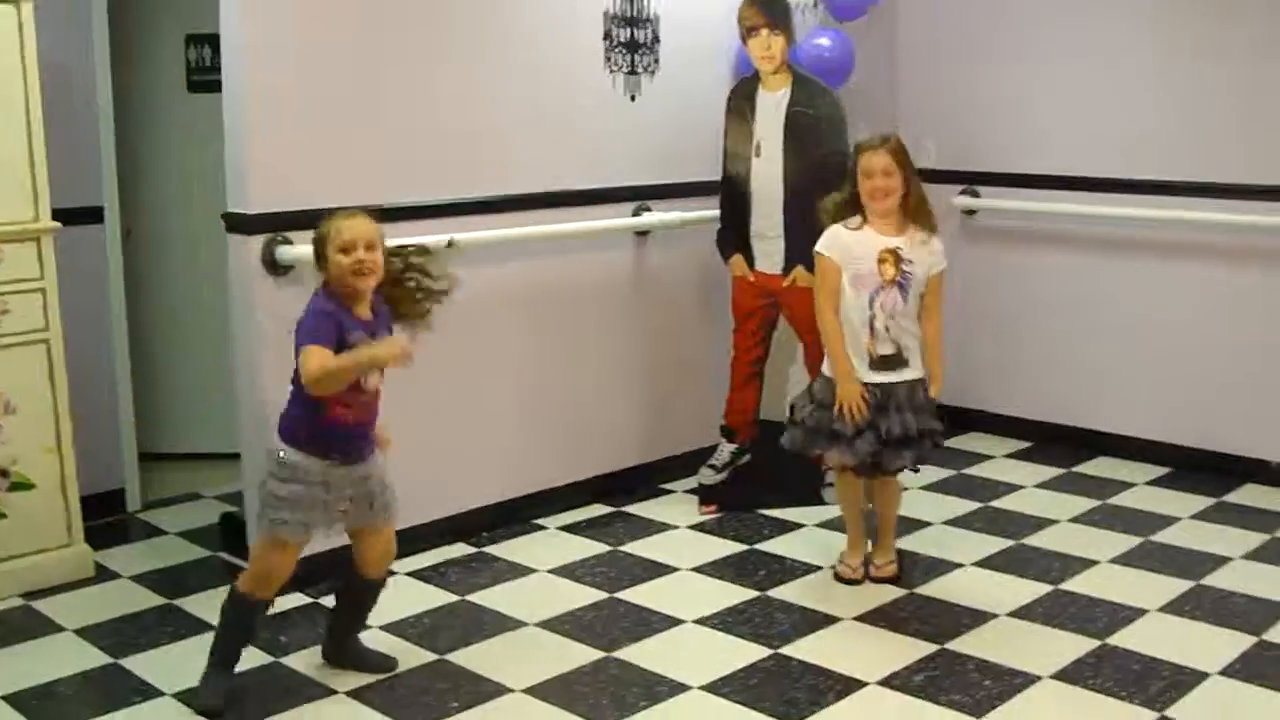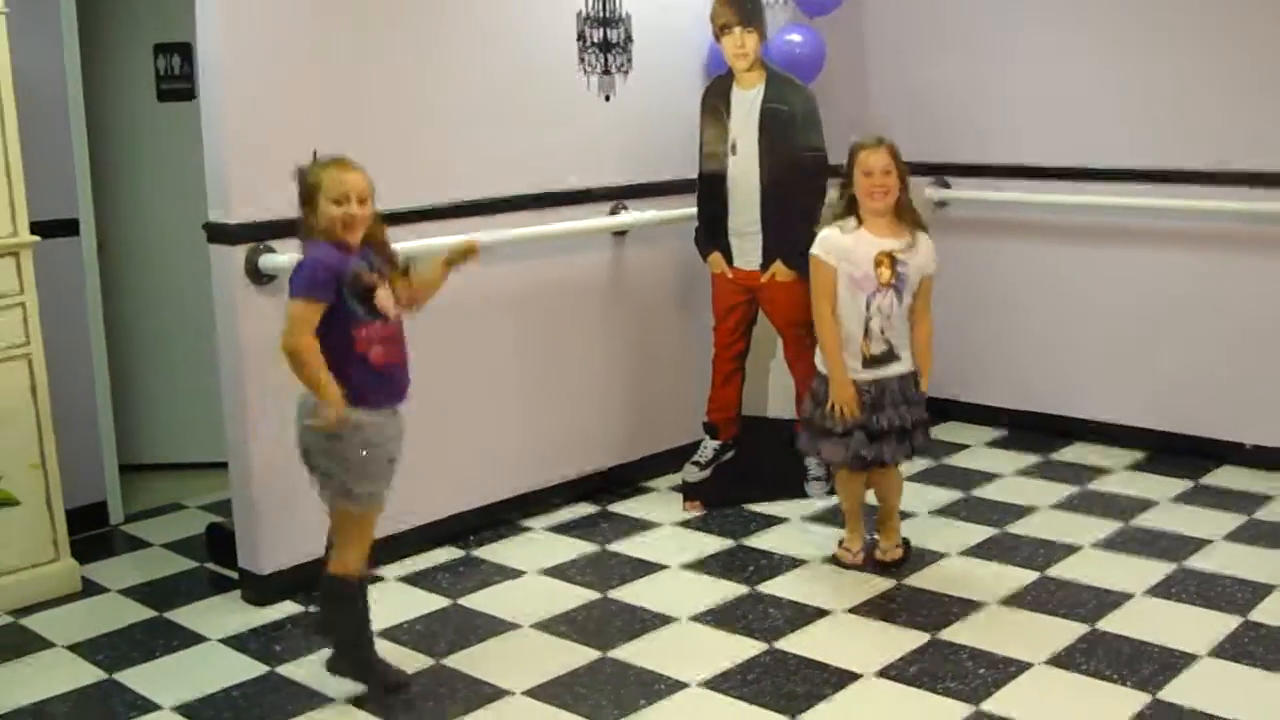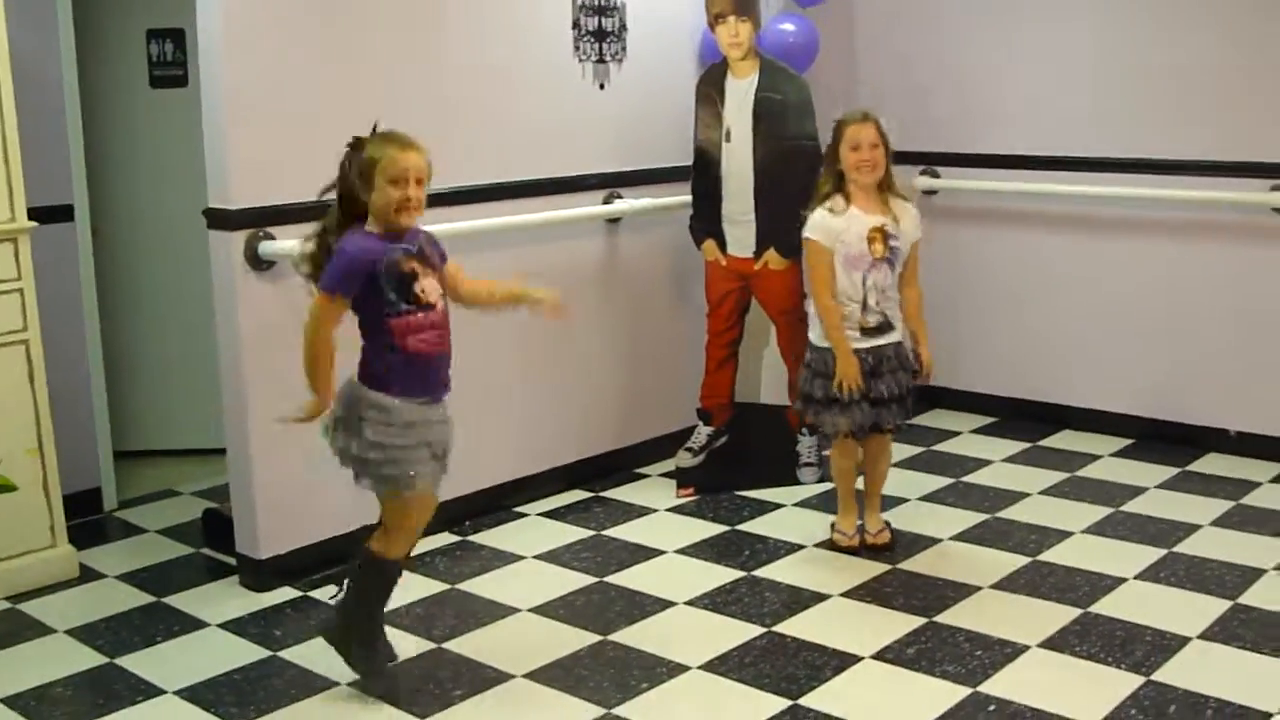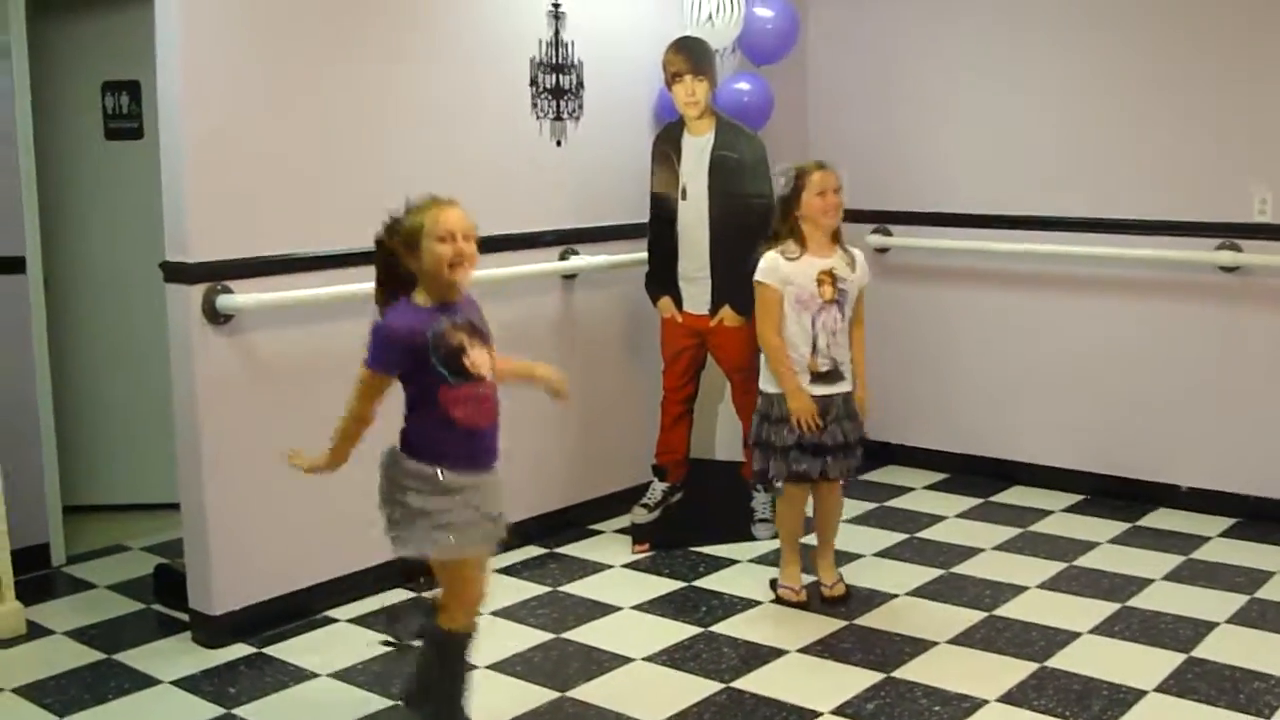
dt=0.5s
person 1, frame 1
left shoulder: (381, 311)
right shoulder: (323, 316)
right elbow: (316, 378)
left wrist: (372, 427)
right wrist: (371, 354)
left hip: (357, 462)
right hip: (307, 461)
left knee: (378, 553)
right knee: (269, 572)
left ankle: (342, 643)
right ankle: (218, 669)
person 1, frame 2
left shoulder: (368, 254)
right shoulder: (319, 264)
left elbow: (408, 293)
right elbow: (296, 339)
left wrist: (450, 260)
right wrist: (330, 399)
left hip: (377, 414)
right hip: (353, 419)
left knee: (354, 531)
right knee: (353, 538)
left ankle: (338, 622)
right ankle: (354, 652)
person 1, frame 3
left shoulder: (423, 243)
right shoulder: (356, 252)
left elbow: (466, 291)
right elbow: (319, 324)
left wrist: (525, 294)
right wrist: (323, 393)
left hip: (426, 403)
right hip: (387, 405)
left knee: (415, 514)
right knee: (407, 521)
left ankle: (360, 620)
right ankle: (354, 627)
person 1, frame 4
left shoulder: (466, 306)
right shoulder: (405, 322)
right elbow: (365, 398)
left wrist: (530, 371)
right wrist: (333, 457)
left hip: (474, 473)
right hip: (432, 476)
left knee: (462, 592)
right knee: (464, 595)
person 2, frame 1
left shoulder: (819, 101)
right shoulder: (740, 98)
left elbow: (837, 187)
right elbow: (730, 177)
left wrist: (817, 259)
right wrist: (730, 247)
left hip: (802, 262)
right hip: (750, 261)
left knee: (822, 360)
right knee: (746, 355)
right ankle: (736, 440)
person 2, frame 2
left shoulder: (794, 97)
right shoulder: (715, 96)
left elbow: (814, 181)
right elbow: (707, 174)
left wrist: (794, 255)
right wrist: (708, 245)
left hip: (779, 258)
right hip: (728, 258)
left knee: (802, 356)
right knee: (727, 352)
right ankle: (719, 437)
person 2, frame 3
left shoulder: (788, 87)
right shoulder: (709, 85)
left elbow: (807, 170)
right elbow: (701, 163)
left wrist: (788, 243)
right wrist: (703, 232)
left hip: (773, 247)
right hip: (722, 245)
left knee: (794, 342)
right knee: (720, 339)
left ankle: (805, 431)
right ankle: (712, 423)
person 2, frame 4
left shoulder: (743, 145)
right shoulder: (665, 144)
left elbow: (761, 229)
right elbow: (658, 222)
left wrist: (742, 301)
right wrist: (658, 290)
left hip: (728, 304)
right hip: (678, 302)
left knee: (749, 399)
right knee: (675, 395)
left ankle: (761, 487)
right ankle: (667, 480)
person 3, frame 1
left shoulder: (927, 244)
right shoulder: (838, 238)
left elbow: (930, 317)
right elbow: (826, 312)
left wrist: (935, 377)
right wrist: (845, 376)
left hip: (903, 380)
right hip: (849, 378)
left knee: (885, 473)
right knee: (848, 467)
left ankle: (884, 550)
right ankle: (855, 547)
person 3, frame 2
left shoulder: (919, 244)
right shoulder: (834, 240)
left elbow: (920, 315)
right elbow: (823, 312)
left wrist: (926, 371)
right wrist: (838, 376)
left hip: (894, 374)
right hip: (844, 375)
left knee: (884, 464)
right knee: (849, 462)
left ankle: (890, 533)
right ankle: (854, 533)
person 3, frame 3
left shoulder: (905, 214)
right shoulder: (826, 218)
left elbow: (909, 285)
right elbow: (821, 292)
left wrist: (921, 341)
right wrist: (842, 352)
left hip: (887, 344)
right hip: (837, 347)
left knee: (880, 434)
right knee: (846, 435)
left ankle: (873, 512)
right ankle: (846, 514)
person 3, frame 4
left shoulder: (853, 261)
right shoulder: (777, 262)
left elbow: (856, 325)
right elbow: (767, 334)
left wrist: (859, 382)
right wrist: (794, 393)
left hip: (834, 391)
right hip: (787, 394)
left knee: (832, 480)
right knee: (796, 484)
left ankle: (827, 562)
right ankle: (790, 566)
